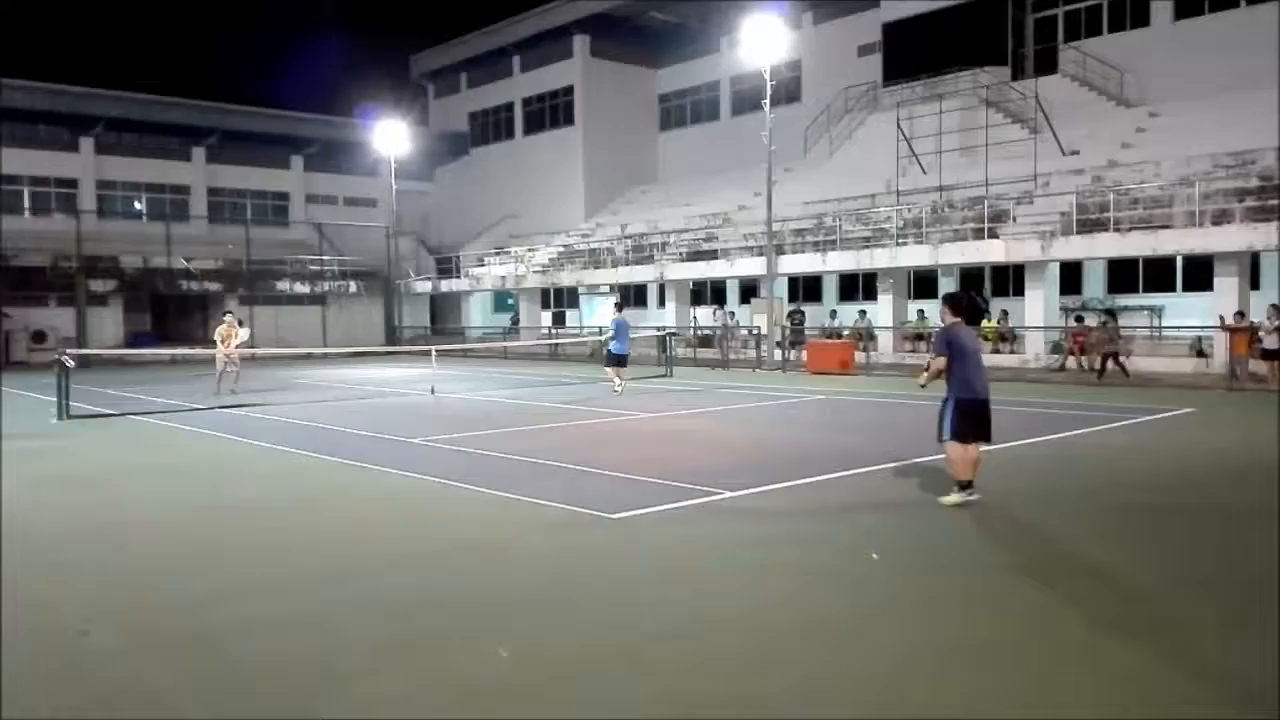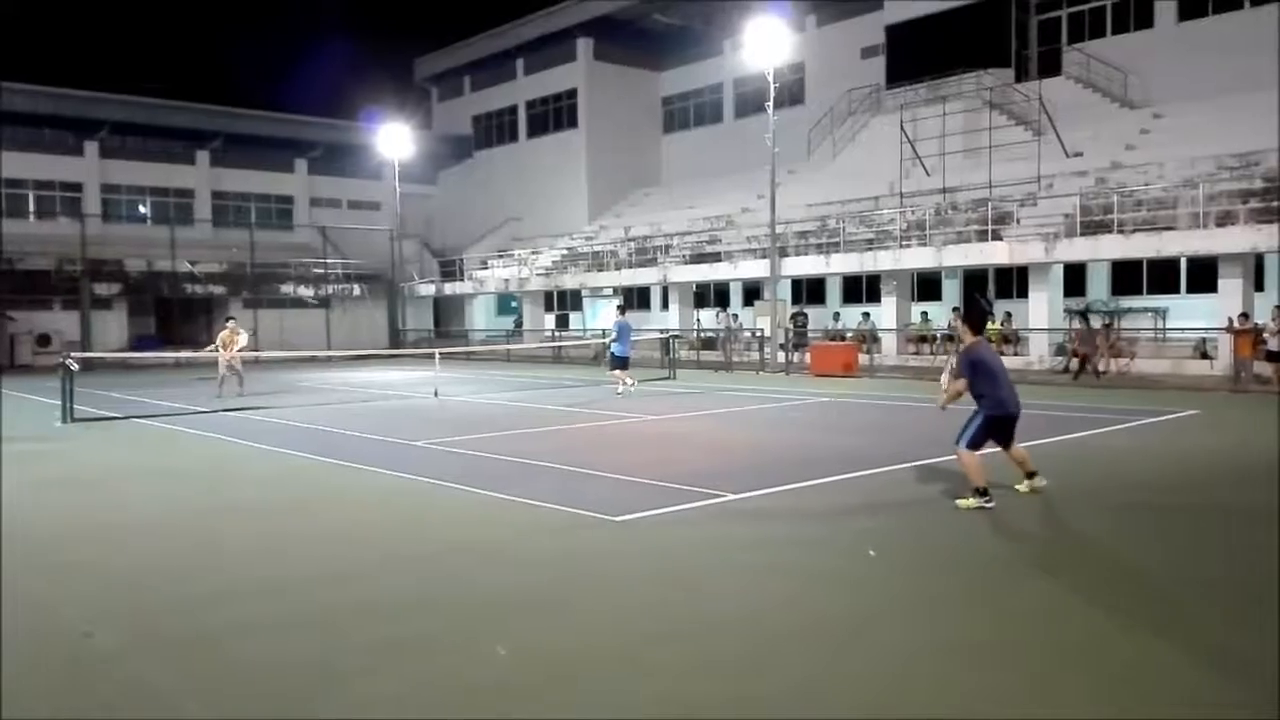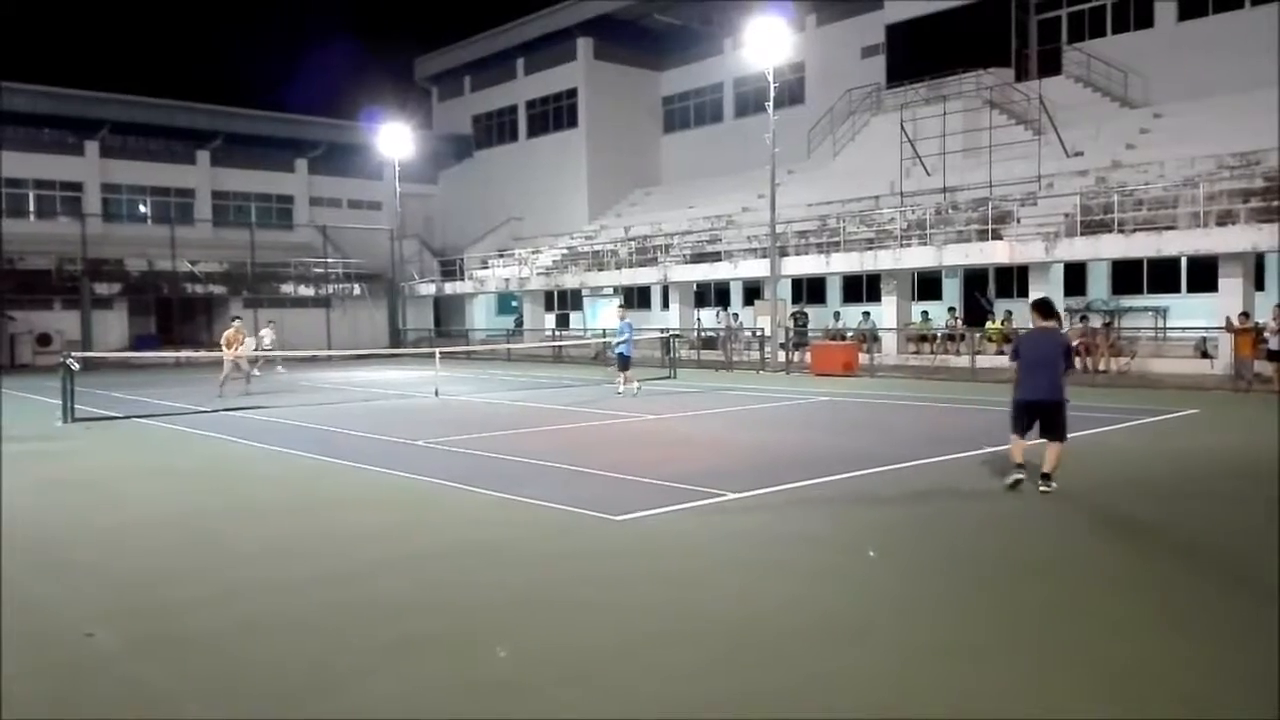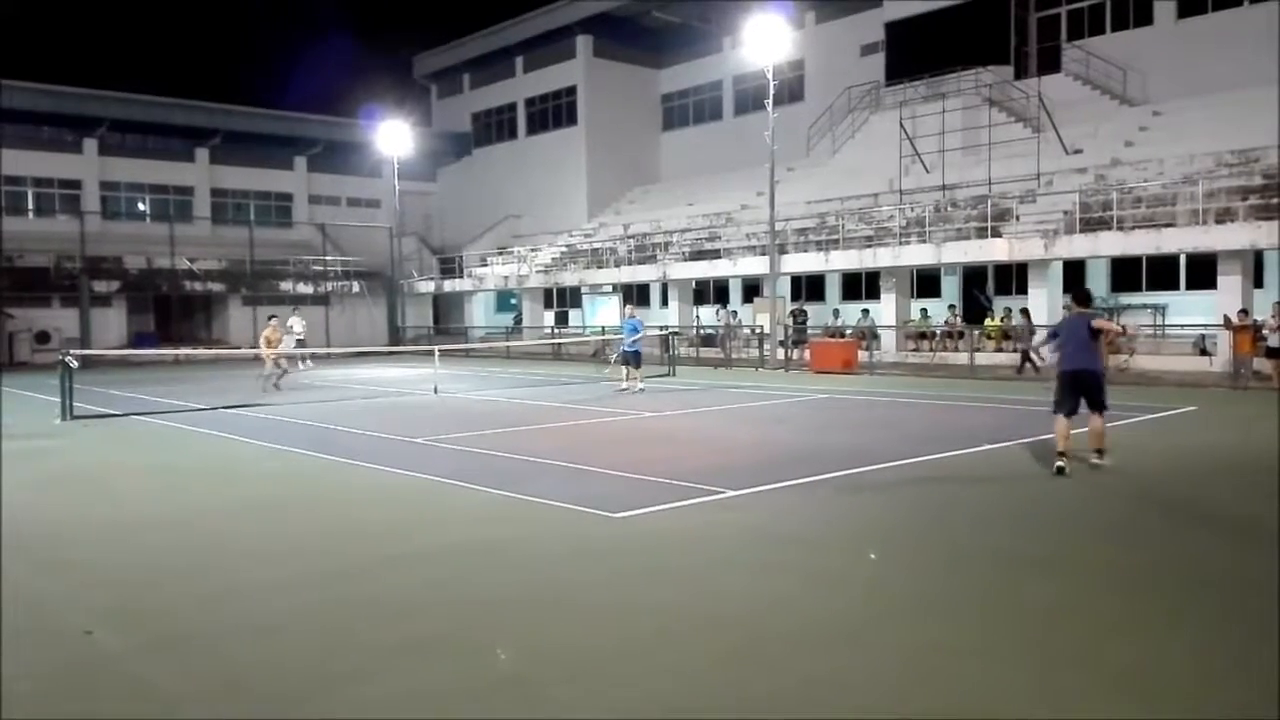
dt=0.5s
person 1, frame 1
left shoulder: (944, 333)
right shoulder: (970, 333)
left elbow: (940, 364)
left wrist: (926, 378)
right wrist: (933, 370)
left hip: (960, 394)
right hip: (980, 393)
left knee: (951, 441)
right knee: (972, 442)
left ankle: (965, 488)
right ankle: (967, 485)
person 1, frame 2
left shoulder: (967, 353)
right shoulder: (986, 349)
left elbow: (960, 387)
left wrist: (945, 399)
right wrist: (953, 389)
left hip: (992, 409)
right hip: (1011, 406)
left knee: (964, 448)
right knee: (1008, 444)
left ankle: (982, 496)
right ankle: (1033, 478)
person 1, frame 3
left shoulder: (1022, 339)
right shoulder: (1063, 340)
left elbow: (1014, 368)
right elbow: (1067, 369)
left hip: (1024, 395)
right hip: (1053, 396)
left knee: (1017, 435)
right knee: (1055, 439)
left ankle: (1018, 468)
right ankle: (1046, 478)
person 1, frame 4
left shoulder: (1064, 322)
right shoulder: (1091, 317)
left elbow: (1048, 338)
right elbow: (1099, 324)
left wrist: (1035, 346)
right wrist: (1118, 328)
left hip: (1066, 371)
right hip: (1091, 371)
left knee: (1062, 415)
right knee: (1096, 413)
left ankle: (1061, 456)
right ankle: (1098, 453)
